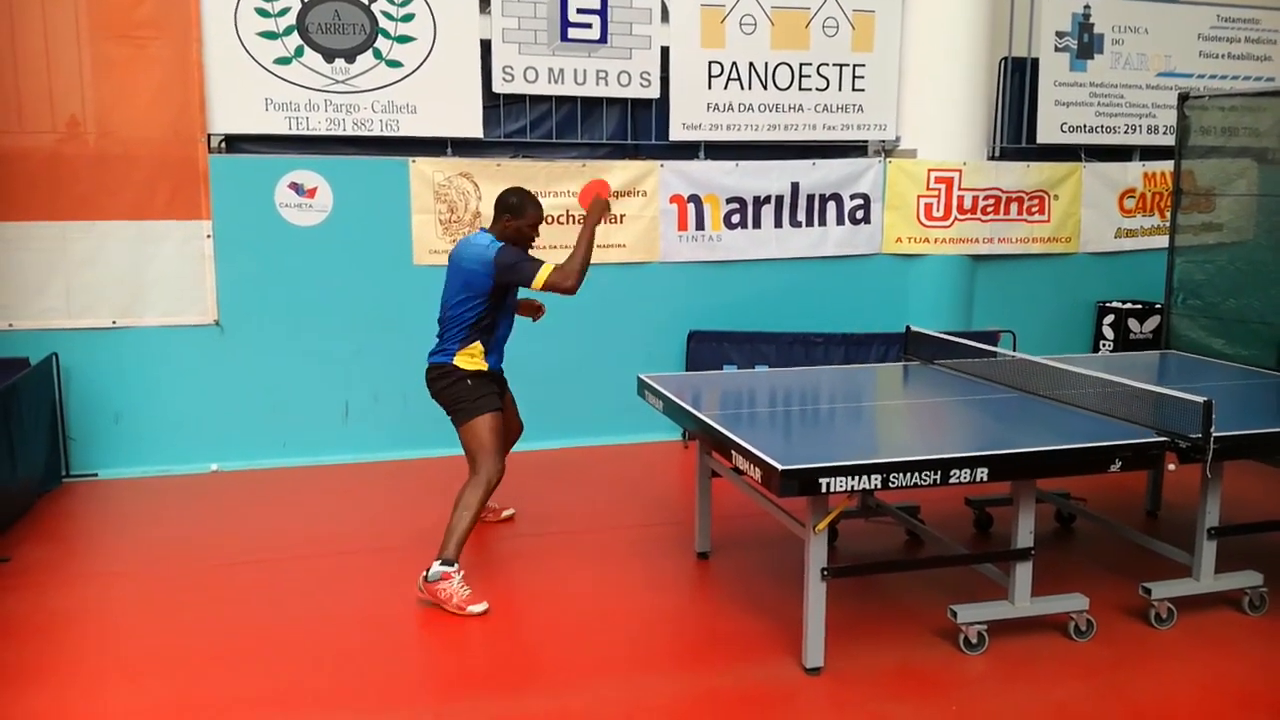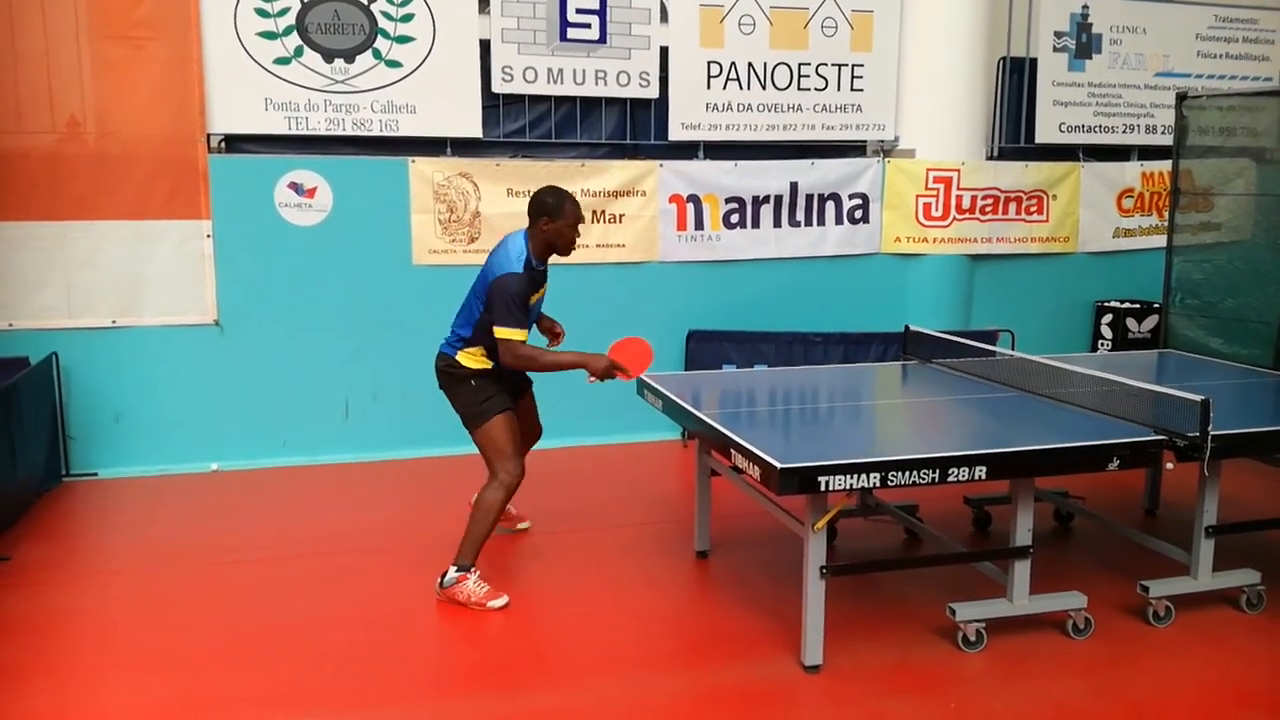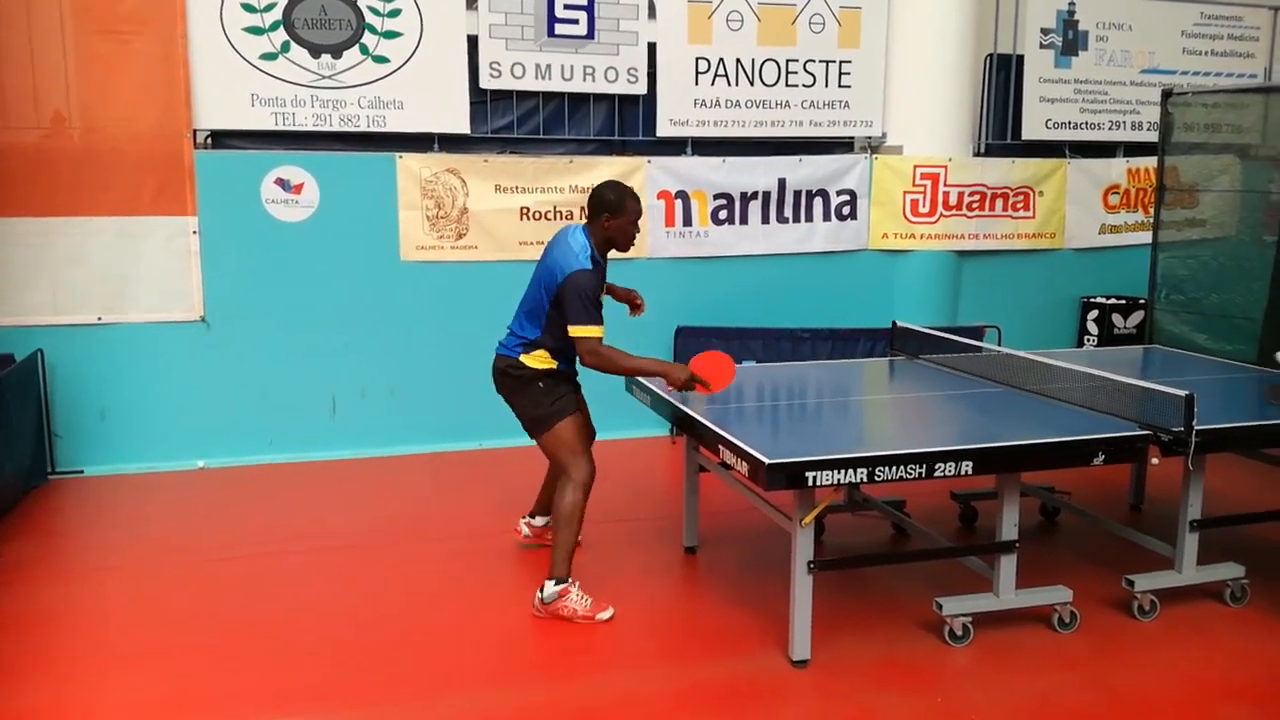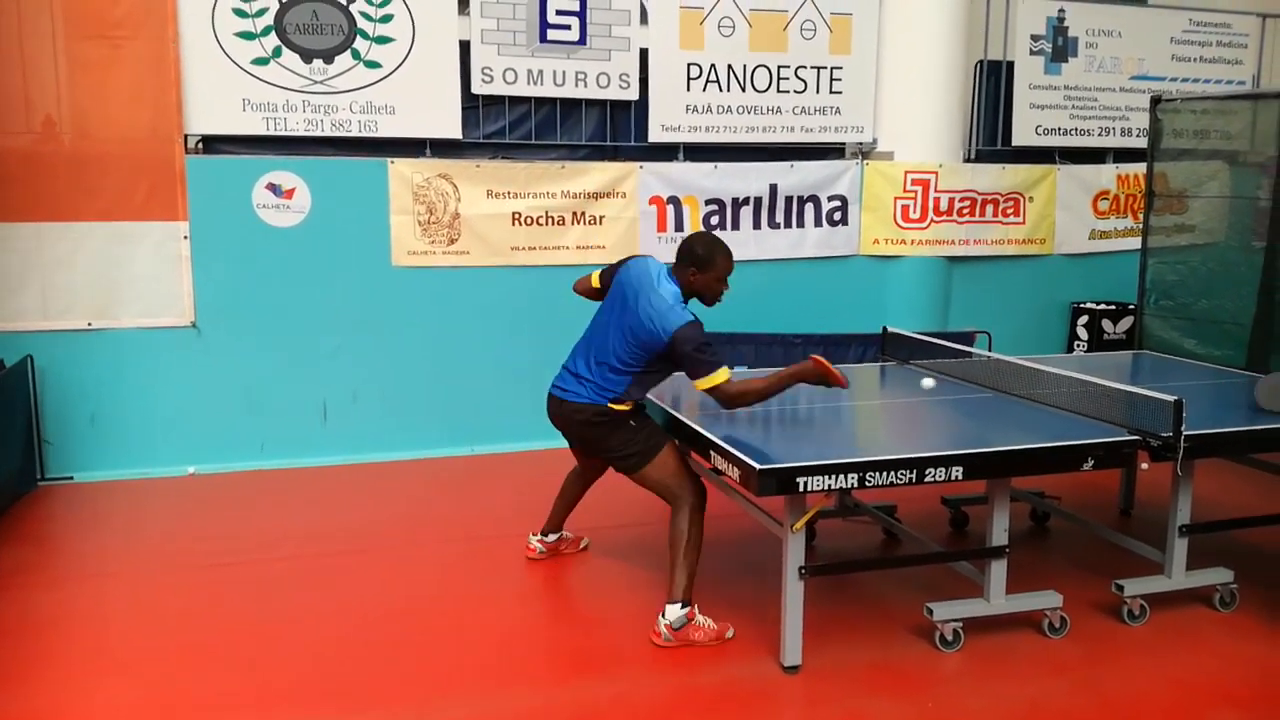
dt=0.5s
person 1, frame 1
left shoulder: (471, 246)
right shoulder: (501, 257)
right elbow: (569, 282)
left wrist: (518, 306)
right wrist: (591, 220)
left hip: (469, 367)
right hip: (461, 374)
left knee: (510, 429)
right knee: (487, 470)
left ankle: (476, 504)
right ankle: (442, 573)
person 1, frame 2
left shoulder: (524, 245)
right shoulder: (514, 275)
right elbow: (515, 355)
left wrist: (541, 320)
right wrist: (583, 361)
left hip: (491, 363)
right hip: (469, 370)
left knee: (528, 433)
right knee: (507, 472)
left ankle: (495, 508)
right ankle: (457, 576)
person 1, frame 3
left shoulder: (574, 236)
right shoulder: (581, 273)
right elbow: (592, 354)
left wrist: (617, 292)
right wrist: (663, 369)
left hip: (542, 364)
right hip: (528, 371)
left knee: (580, 438)
right knee: (579, 473)
left ankle: (537, 522)
right ankle: (555, 589)
person 1, frame 4
left shoulder: (639, 266)
right shoulder: (680, 326)
left elbow: (591, 287)
right elbow: (729, 394)
right wrist: (797, 374)
left hip: (562, 398)
right hip: (601, 414)
left knee: (596, 461)
right knee: (688, 497)
left ankle: (549, 537)
right ankle: (676, 618)
